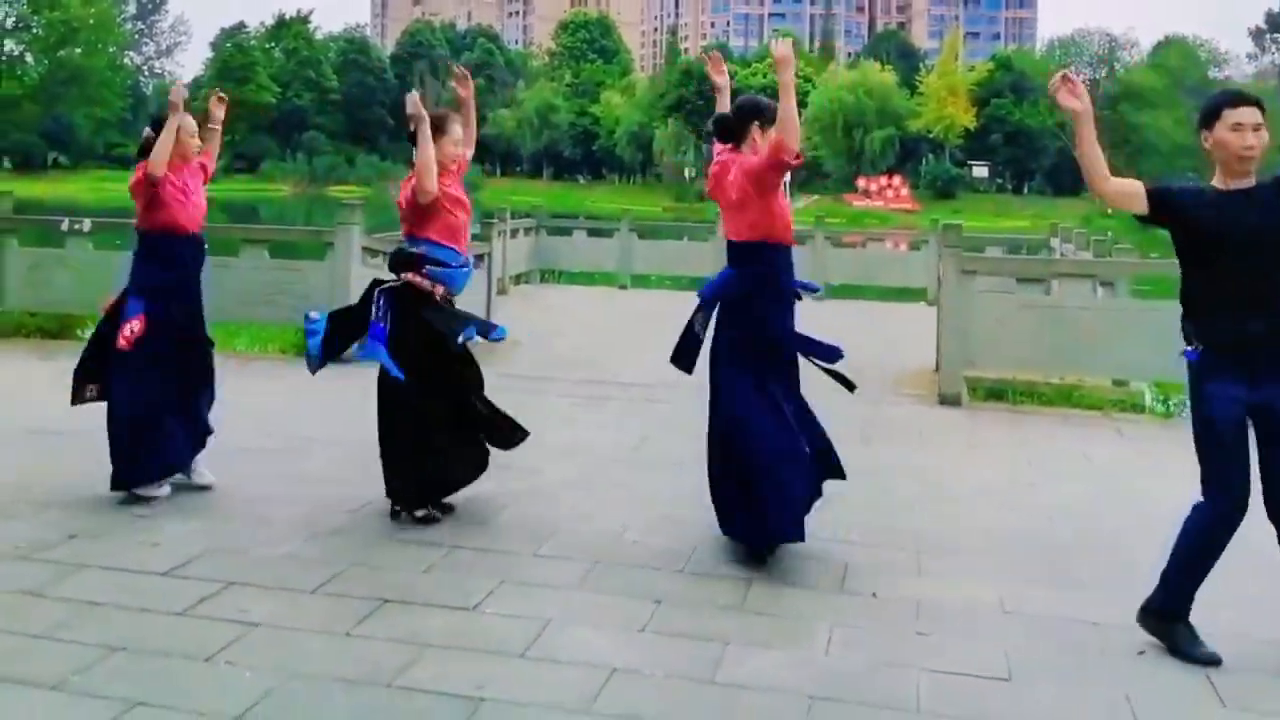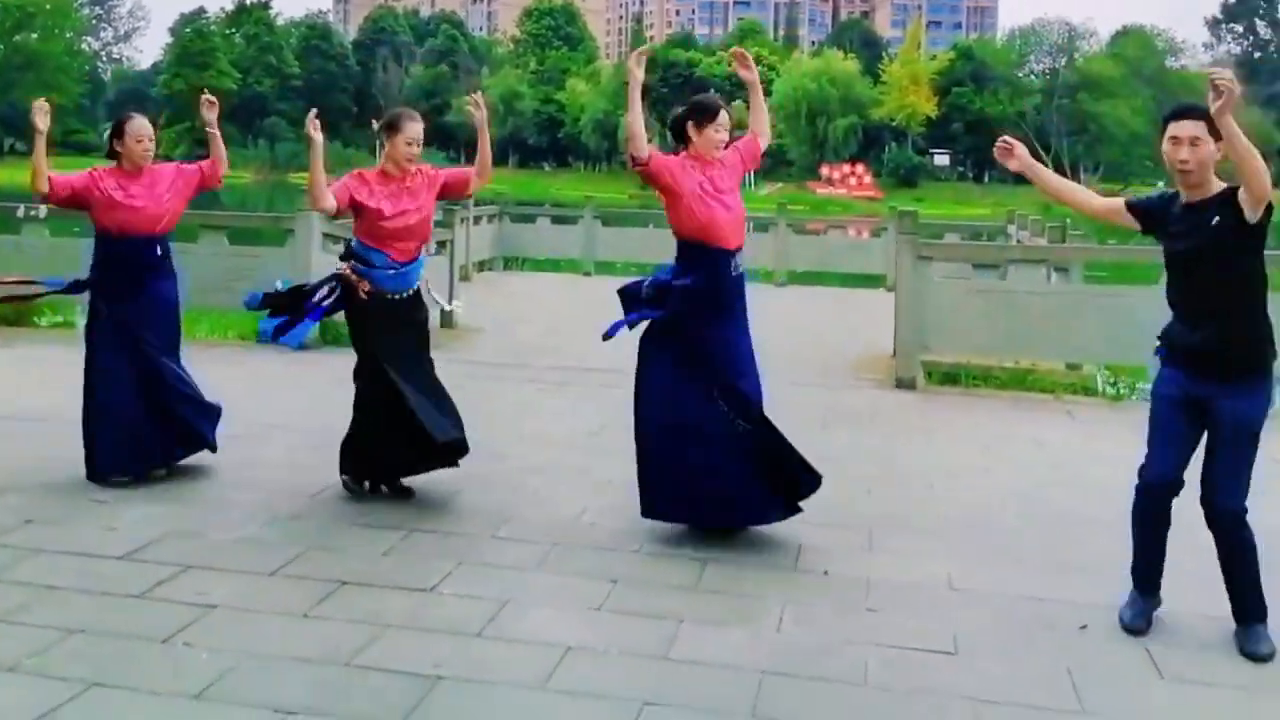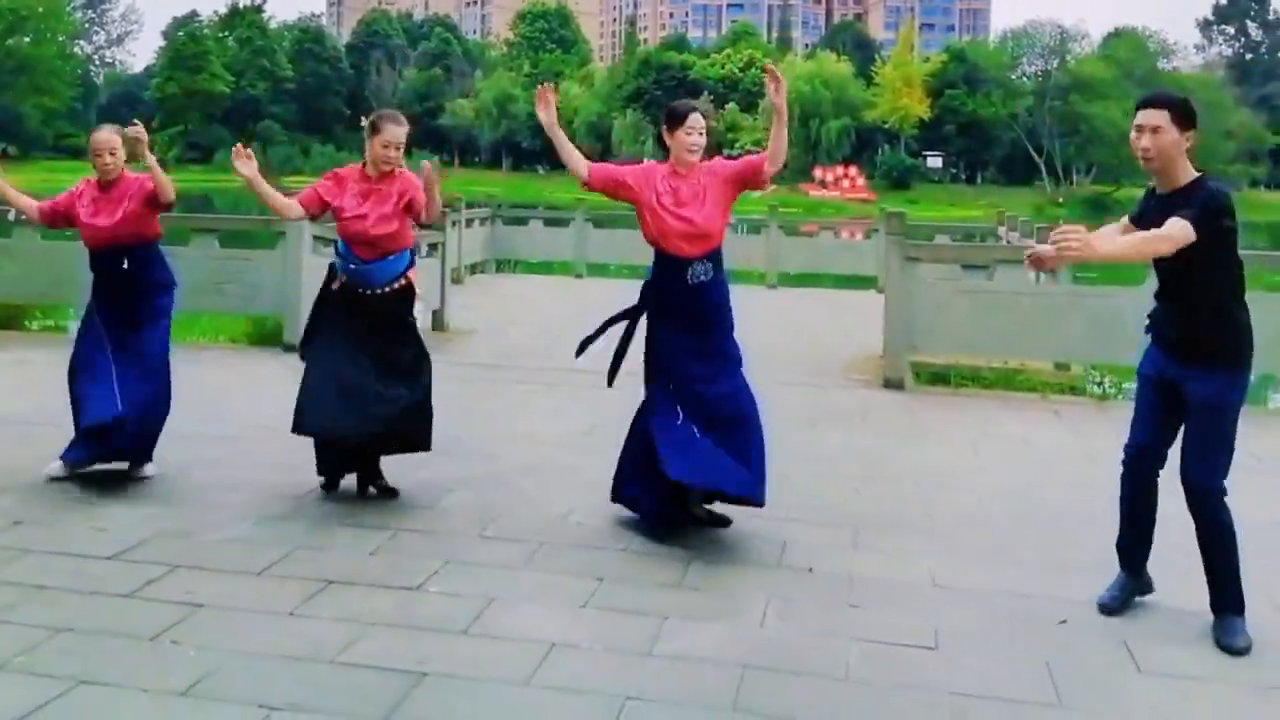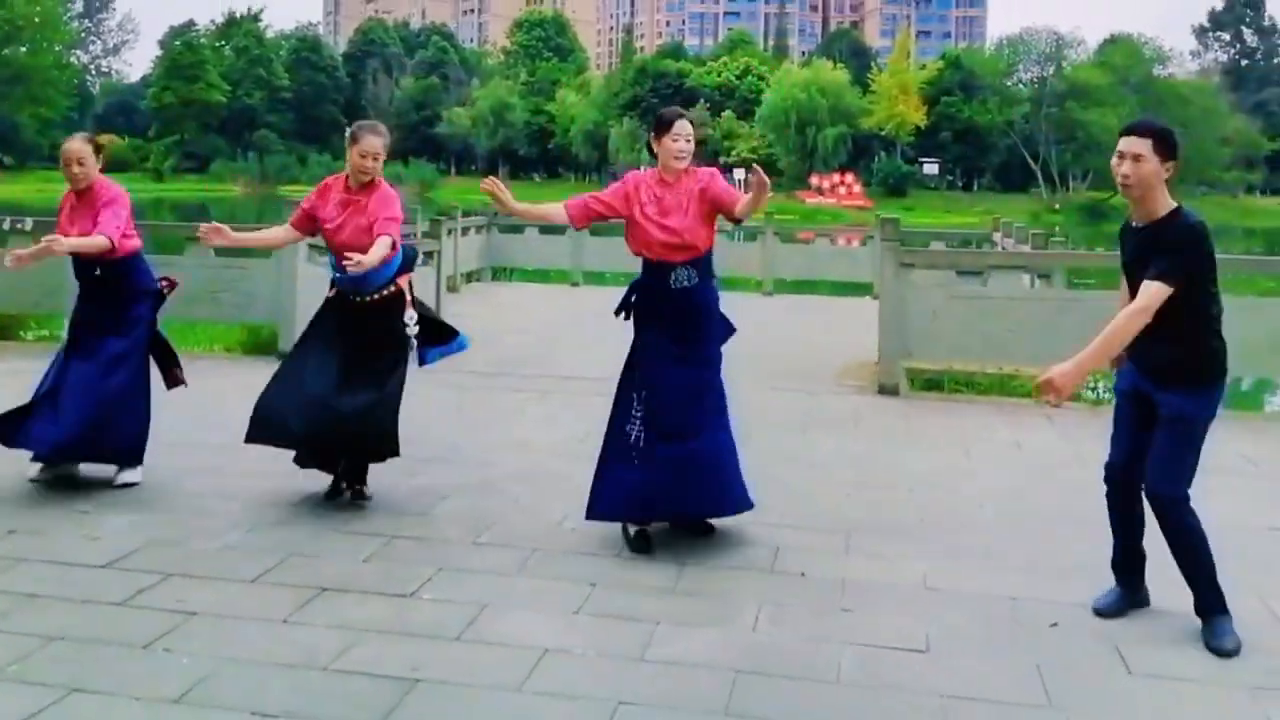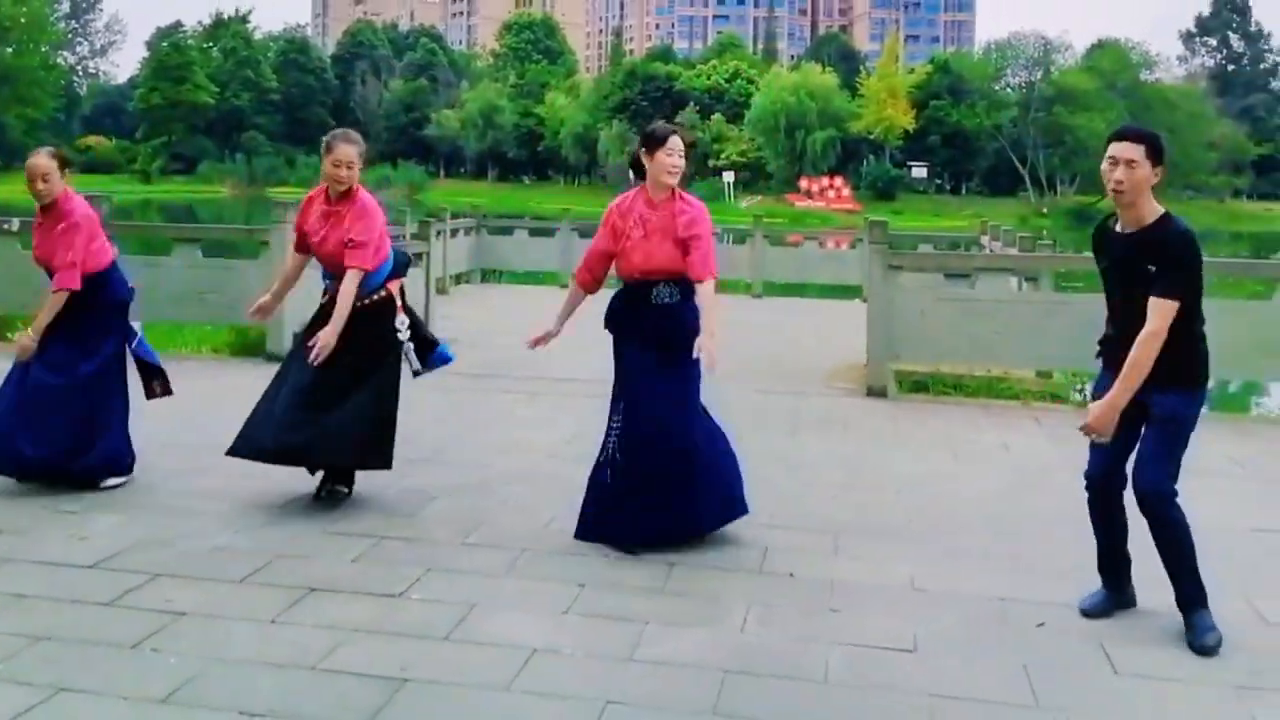
dt=0.2s
person 1, frame 1
right shoulder: (1188, 202)
right elbow: (1106, 185)
right wrist: (1083, 116)
right hip: (1220, 373)
right knee: (1225, 500)
right ankle: (1166, 612)
person 1, frame 2
right shoulder: (1165, 209)
right elbow: (1095, 204)
left wrist: (1229, 122)
right wrist: (1031, 168)
right hip: (1181, 370)
left knee: (1223, 501)
right knee: (1157, 479)
right ankle: (1145, 589)
person 1, frame 3
left shoulder: (1210, 198)
right shoulder: (1155, 200)
left elbow: (1163, 242)
right elbow: (1123, 231)
left wrist: (1089, 249)
right wrist: (1064, 248)
left hip: (1219, 364)
right hip: (1165, 351)
left knee: (1203, 485)
right knee: (1139, 460)
left ankle: (1229, 609)
right ankle: (1133, 572)
person 1, frame 4
left shoulder: (1185, 235)
right shoulder: (1132, 228)
left elbow: (1141, 311)
left wrist: (1079, 368)
right wrist: (1111, 356)
left hip: (1191, 381)
right hip: (1140, 370)
left knee: (1164, 489)
right knee: (1121, 475)
left ankle: (1214, 610)
right ankle: (1130, 583)
person 1, frame 5
left shoulder: (1177, 241)
right shoulder: (1104, 234)
left elbow: (1155, 331)
left wrist: (1113, 404)
left hip: (1175, 384)
right hip: (1119, 370)
left knee: (1153, 487)
right knee: (1101, 480)
left ankle: (1194, 607)
right ankle: (1116, 584)
person 2, frame 1
left shoulder: (726, 167)
right shoulder: (757, 171)
left elbow: (724, 137)
right elbow: (788, 147)
left wrist: (723, 89)
right wrist: (786, 75)
left hip: (738, 297)
right hip: (760, 300)
left knee: (746, 405)
right knee: (764, 410)
left ankle: (755, 520)
right ankle: (765, 523)
person 2, frame 2
left shoulder: (728, 165)
right shoulder: (675, 172)
left elbow: (760, 137)
right elbow: (637, 148)
left wrist: (754, 84)
right wrist: (634, 85)
left hip: (725, 300)
right hip: (698, 302)
left knee: (730, 398)
right knee: (718, 403)
left ankle: (723, 505)
right ankle: (715, 506)
person 2, frame 3
left shoulder: (721, 174)
right shoulder: (644, 179)
left elbow: (772, 164)
right elbow: (585, 170)
left wrist: (779, 110)
right wrist: (552, 126)
left hip: (713, 303)
right hip: (670, 305)
left knee: (723, 398)
right knee: (674, 400)
left ankle: (692, 495)
right ankle: (670, 499)
person 2, frame 4
left shoulder: (707, 183)
right shoulder: (633, 187)
left elbow: (740, 209)
right elbow: (573, 212)
left wrist: (758, 194)
right wrist: (516, 207)
left hip: (699, 308)
right hip: (656, 309)
left knee: (698, 406)
right knee: (646, 407)
left ankle: (680, 506)
right ankle: (635, 513)
person 2, frame 5
left shoulder: (692, 212)
right shoulder: (621, 210)
left elbow: (704, 275)
right elbow: (589, 273)
left wrist: (707, 331)
right wrist: (558, 324)
left hip: (678, 328)
right hip: (634, 327)
left knee: (680, 417)
right knee: (634, 419)
left ankle: (682, 514)
right ankle: (622, 520)
person 3, frame 1
left shoulder: (446, 175)
right shoulder: (422, 187)
left elbow: (467, 150)
right elbow: (429, 189)
left wrist: (468, 101)
right wrist: (424, 122)
left hip: (426, 298)
right hip: (420, 297)
left knee: (437, 389)
right knee: (436, 391)
left ankle: (420, 491)
right ankle: (415, 497)
person 3, frame 2
left shoulder: (429, 178)
right shoulder: (362, 182)
left elbow: (479, 179)
right elbow: (324, 205)
left wrist: (482, 129)
right wrist: (316, 149)
left hip: (408, 298)
right hip: (365, 296)
left knee: (411, 375)
right knee: (383, 379)
left ankle: (386, 471)
right ankle: (359, 469)
person 3, frame 3
left shoulder: (407, 183)
right shoulder: (338, 181)
left elbow: (429, 216)
right elbow: (291, 210)
left wrist: (432, 187)
right wrist: (254, 179)
left hip: (394, 296)
right hip: (347, 294)
left knee: (393, 378)
right knee: (334, 375)
left ankle: (370, 469)
right ankle: (336, 465)
person 3, frame 4
left shoulder: (385, 197)
right shoulder: (327, 190)
left elbow: (386, 242)
right elbow: (290, 232)
left wrist: (368, 260)
right wrist: (235, 239)
left hip: (385, 302)
right hip: (343, 299)
left knee: (371, 387)
right knee: (319, 379)
left ankle: (355, 473)
right ankle: (340, 468)
person 3, frame 5
left shoulder: (365, 210)
right shoulder: (312, 202)
left elbow: (355, 273)
right elbow: (300, 255)
left wrist: (334, 329)
right wrist: (274, 297)
left hip: (376, 307)
right hip: (337, 301)
left knee: (362, 394)
right knee: (312, 385)
left ankle: (341, 474)
right ankle: (330, 470)
person 4, frame 1
left shoulder: (186, 173)
right shoulder: (151, 177)
left elbow: (207, 160)
right elbow: (153, 171)
left wrist: (215, 121)
right wrist: (174, 116)
left hip: (181, 288)
right hip: (156, 287)
left knee: (189, 373)
right knee: (145, 374)
left ankle: (180, 457)
right ankle: (139, 473)
person 4, frame 2
left shoulder: (171, 176)
right shoulder: (95, 182)
left elbow: (217, 172)
right elbow: (45, 188)
left wrist: (211, 126)
right wrist: (41, 136)
left hip: (155, 286)
right hip: (111, 288)
left knee: (157, 366)
right knee: (112, 370)
left ankle: (153, 451)
right ankle: (115, 461)
person 4, frame 3
left shoulder: (143, 186)
right shoulder: (80, 195)
left elbow: (167, 197)
right elbow: (41, 211)
left wrist: (147, 156)
left hip: (149, 290)
right hip: (107, 294)
left knee: (145, 372)
right knee: (91, 369)
left ankle: (139, 452)
right ankle: (88, 448)
person 4, frame 4
left shoulder: (112, 197)
right shoulder: (68, 200)
left elbow: (107, 241)
left wrist: (67, 245)
right wrist: (32, 253)
left hip: (129, 294)
right hip: (93, 295)
left knee: (121, 376)
right knee: (72, 369)
left ankle: (129, 459)
right ankle: (61, 452)
person 4, frame 5
left shoulder: (75, 217)
right shoulder: (45, 211)
left elbow: (66, 283)
left wrist: (35, 332)
left hip: (103, 303)
right hip: (73, 305)
left knee: (96, 385)
right knee: (42, 378)
left ankle: (114, 465)
right ankle: (44, 461)
